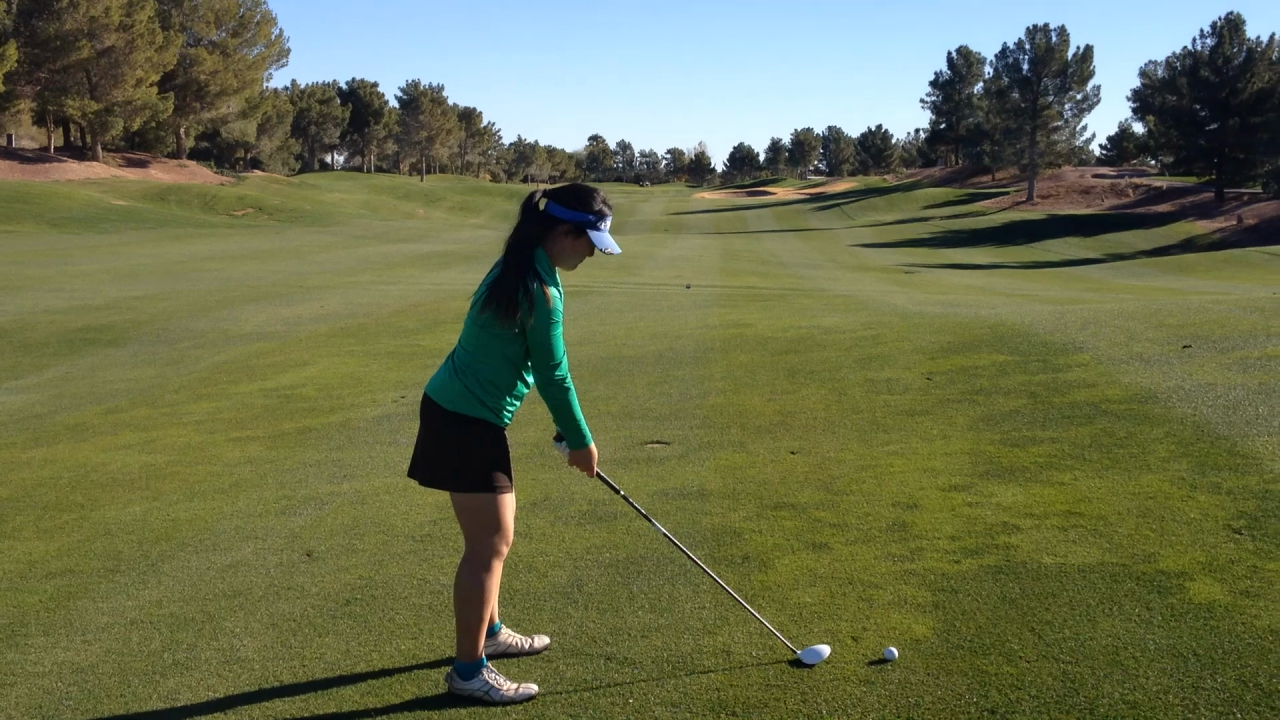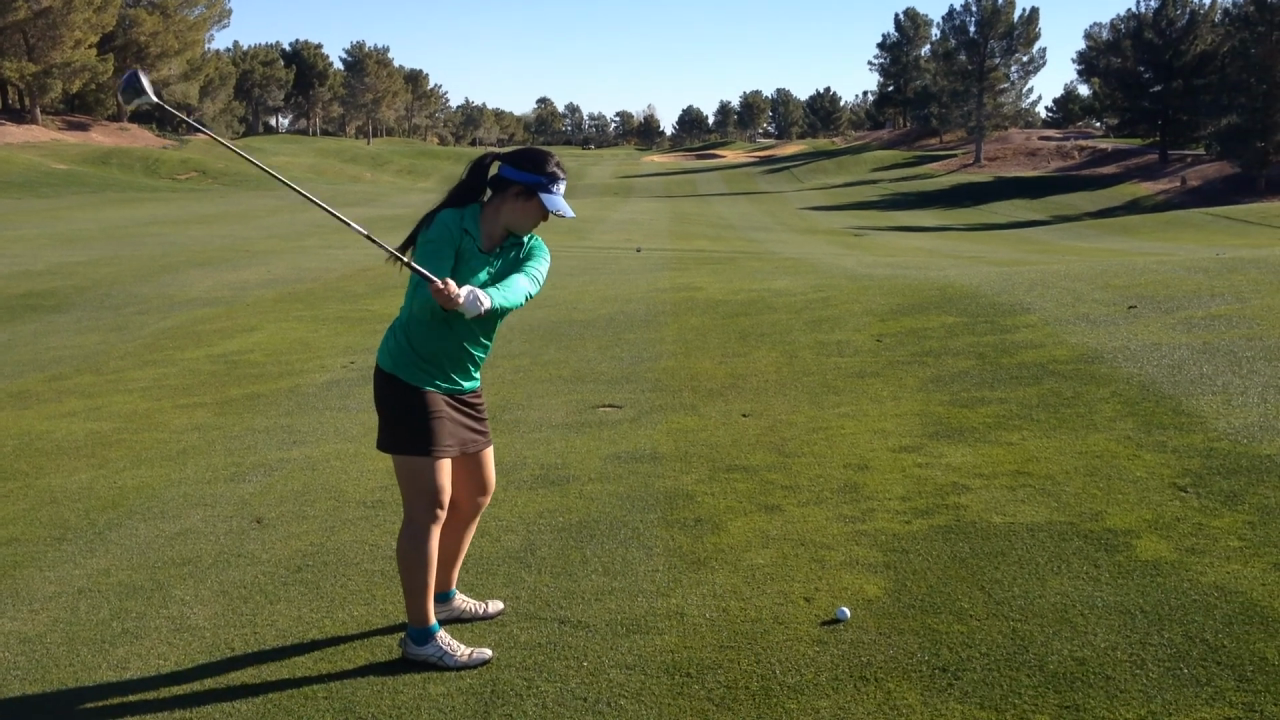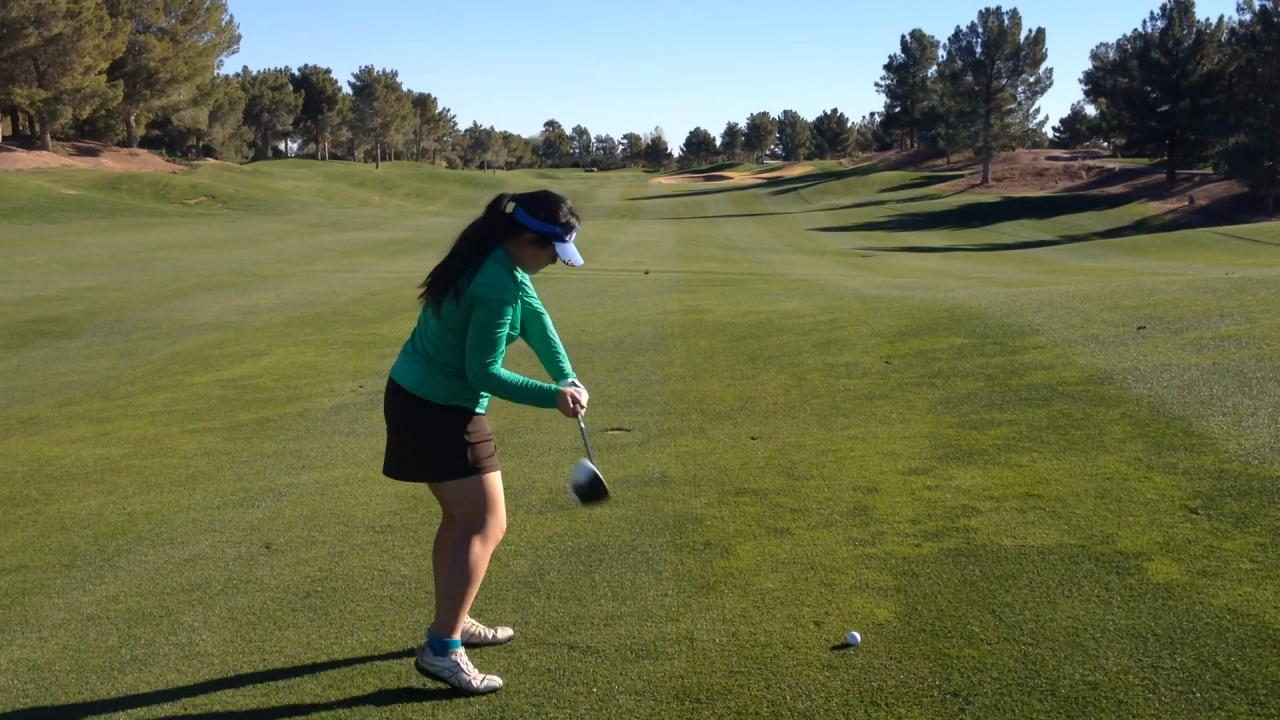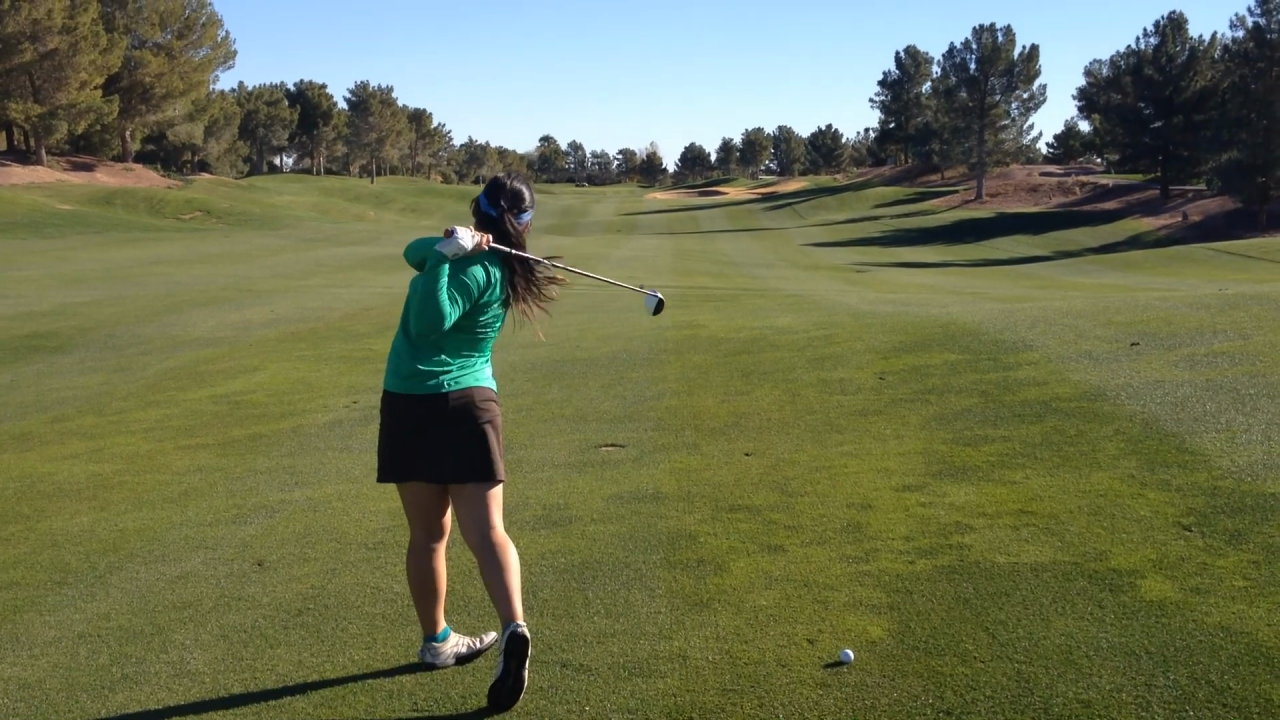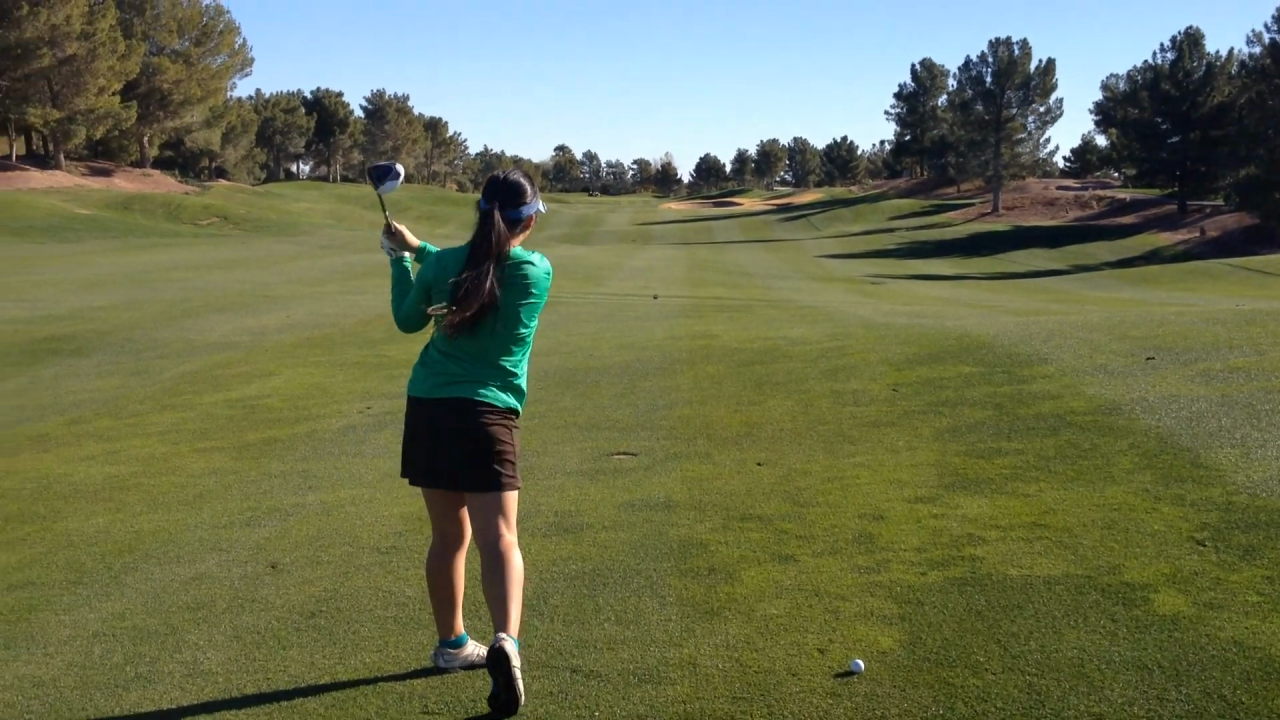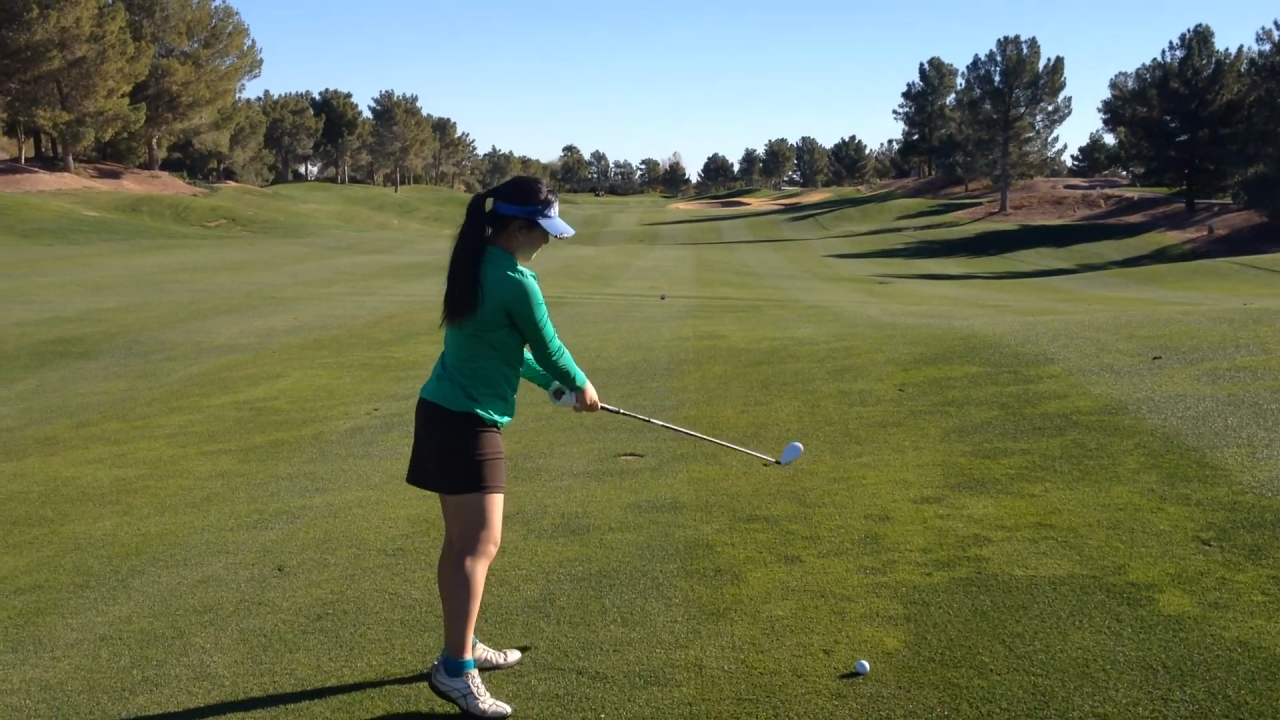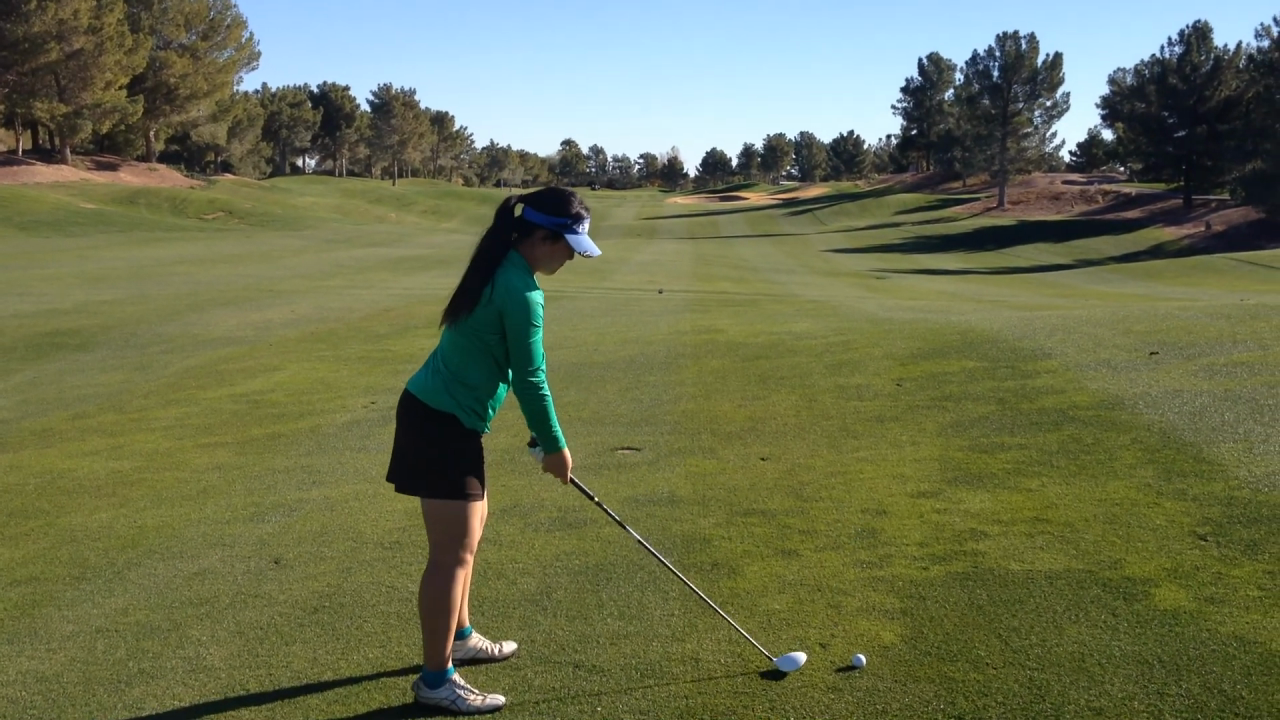
dt=0.7s
person 1, frame 1
left shoulder: (527, 267)
right shoulder: (538, 290)
left elbow: (548, 367)
right elbow: (552, 376)
left wrist: (569, 432)
right wrist: (581, 441)
left hip: (469, 413)
right hip: (466, 421)
left knee: (498, 529)
right knee: (489, 543)
left ankle: (489, 633)
right ankle: (468, 670)
person 1, frame 2
left shoulder: (533, 251)
right shoulder: (448, 227)
left elbow: (518, 290)
right elbow: (425, 306)
left wrist: (477, 298)
right wrist: (444, 299)
left hip: (461, 384)
right hip: (412, 381)
left knee: (476, 493)
right knee: (430, 506)
left ankle: (442, 596)
right ankle: (422, 634)
person 1, frame 3
left shoulder: (481, 246)
right shoulder: (500, 290)
left elbow: (537, 320)
right elbow: (483, 375)
left wrist: (567, 377)
right wrist: (550, 395)
left hip: (410, 396)
right hip: (445, 410)
left knee: (462, 513)
right knee: (486, 524)
left ankle: (450, 625)
right ankle: (441, 649)
person 1, frame 4
left shoulder: (475, 268)
right shoulder: (499, 262)
left elbow: (428, 325)
left wrist: (447, 251)
left hip: (411, 404)
right hip: (470, 404)
left knee: (428, 532)
right knee: (487, 530)
left ankle: (436, 639)
right ankle: (514, 628)
person 1, frame 5
left shoulder: (442, 266)
right shoulder: (539, 272)
left elbow: (405, 321)
left wrist: (399, 261)
right wrist: (418, 249)
left hip: (427, 408)
right hip: (485, 414)
left knee: (449, 535)
right knee: (499, 538)
left ankle: (452, 643)
right ankle: (505, 644)
person 1, frame 6
left shoulder: (469, 266)
right shoulder: (516, 281)
right elbow: (547, 348)
left wrist: (554, 383)
right wrist: (579, 385)
left hip: (442, 410)
right hip: (468, 421)
left knee: (462, 539)
right knee: (481, 543)
left ankle: (463, 646)
right ankle: (455, 668)
person 1, frame 7
left shoulder: (499, 269)
right shoulder: (521, 293)
right elbow: (529, 379)
left wrist: (541, 435)
right wrist: (555, 446)
left hip: (435, 411)
right hip: (444, 424)
left knee: (463, 538)
right knee: (453, 553)
left ankle: (458, 636)
right ankle: (435, 680)
